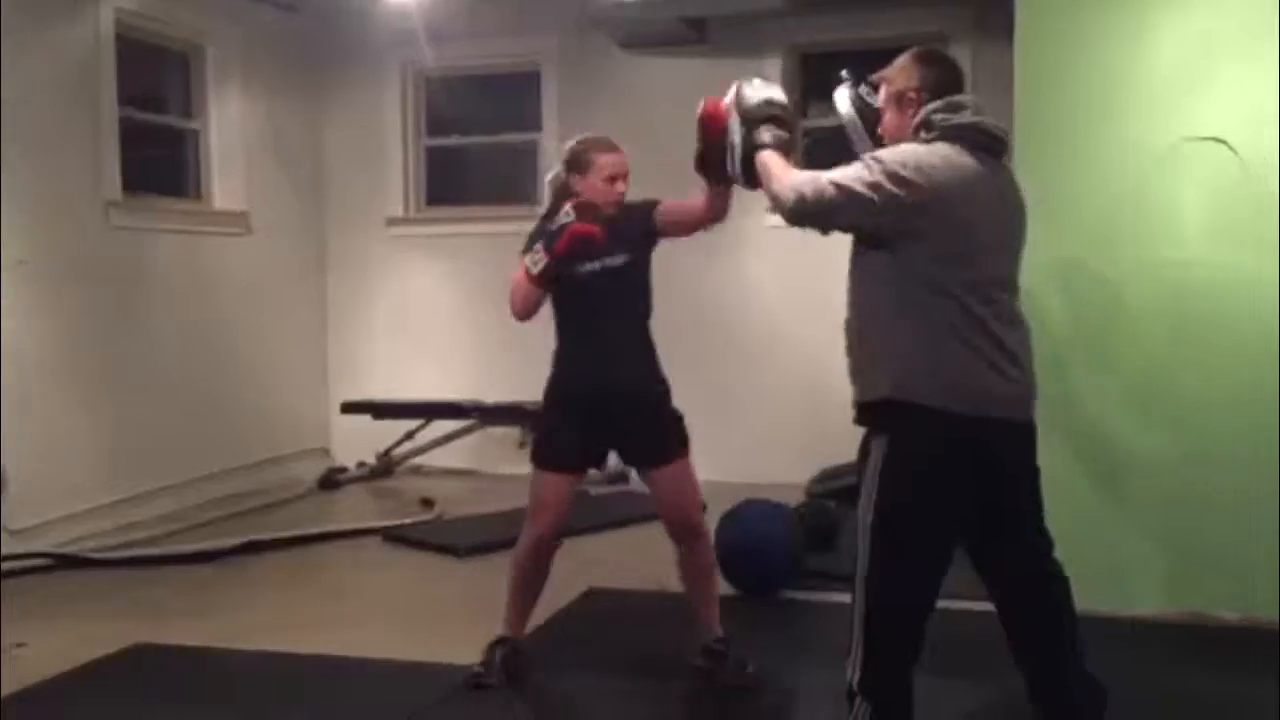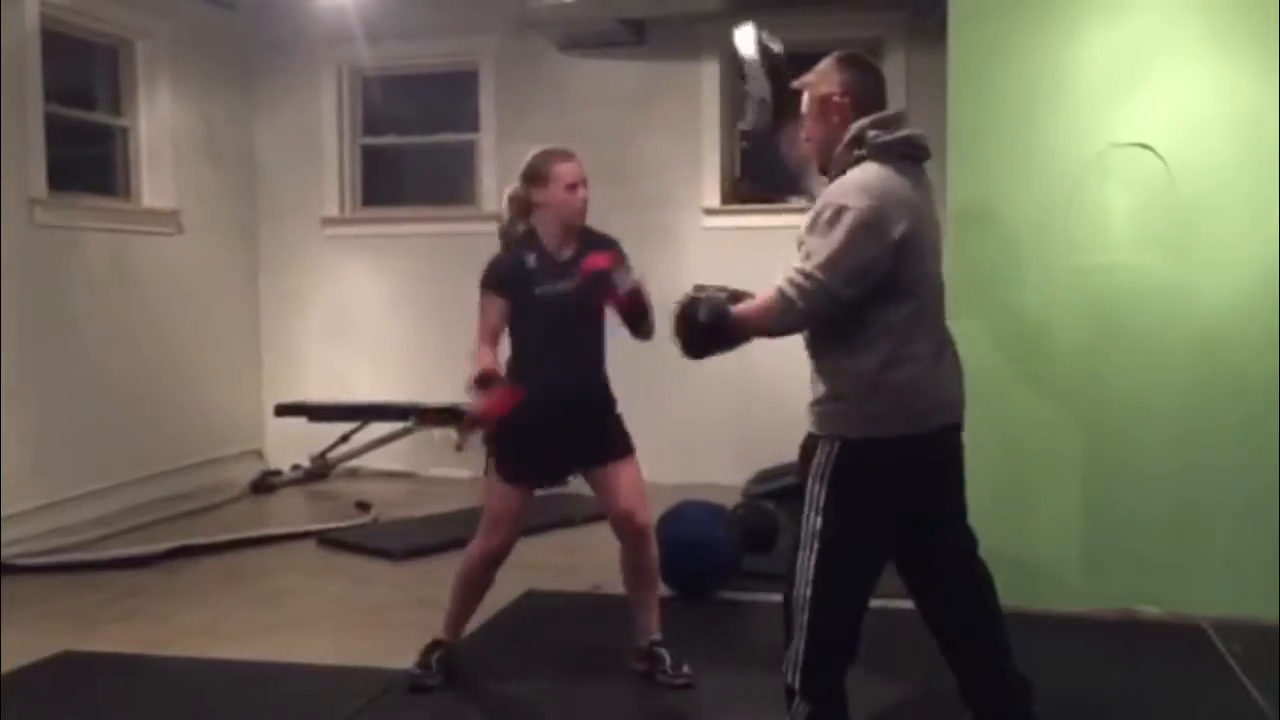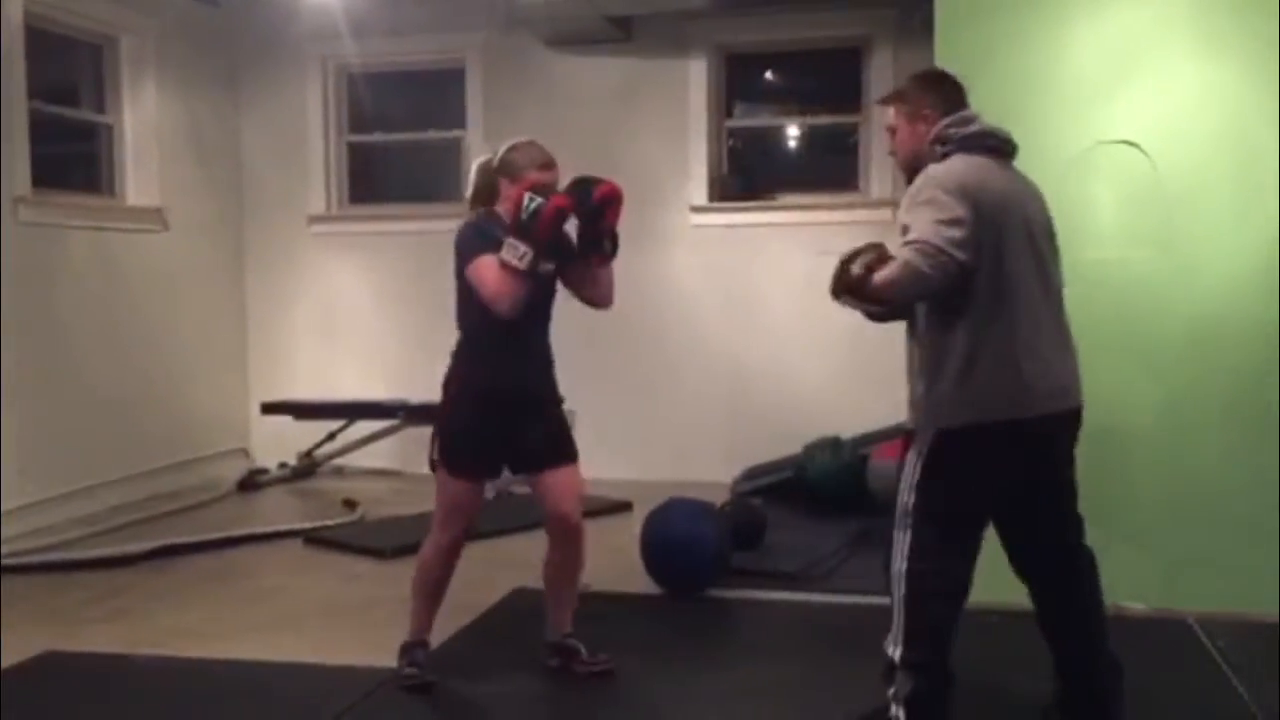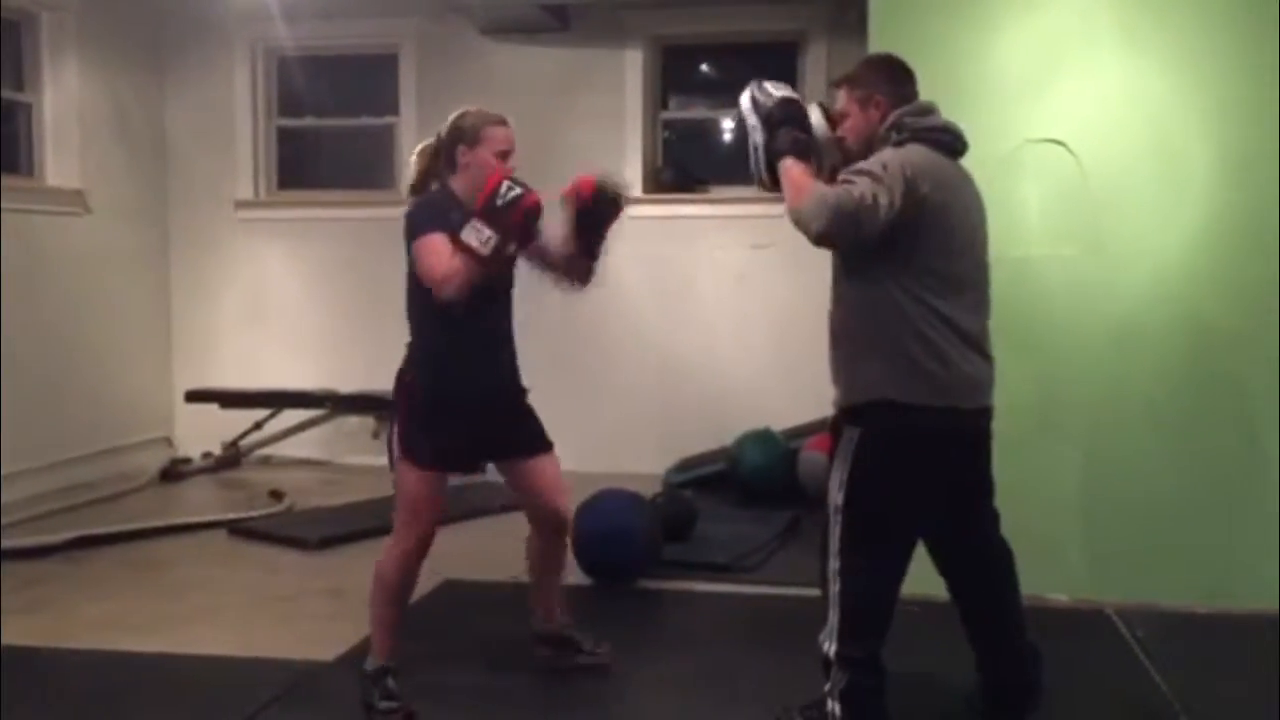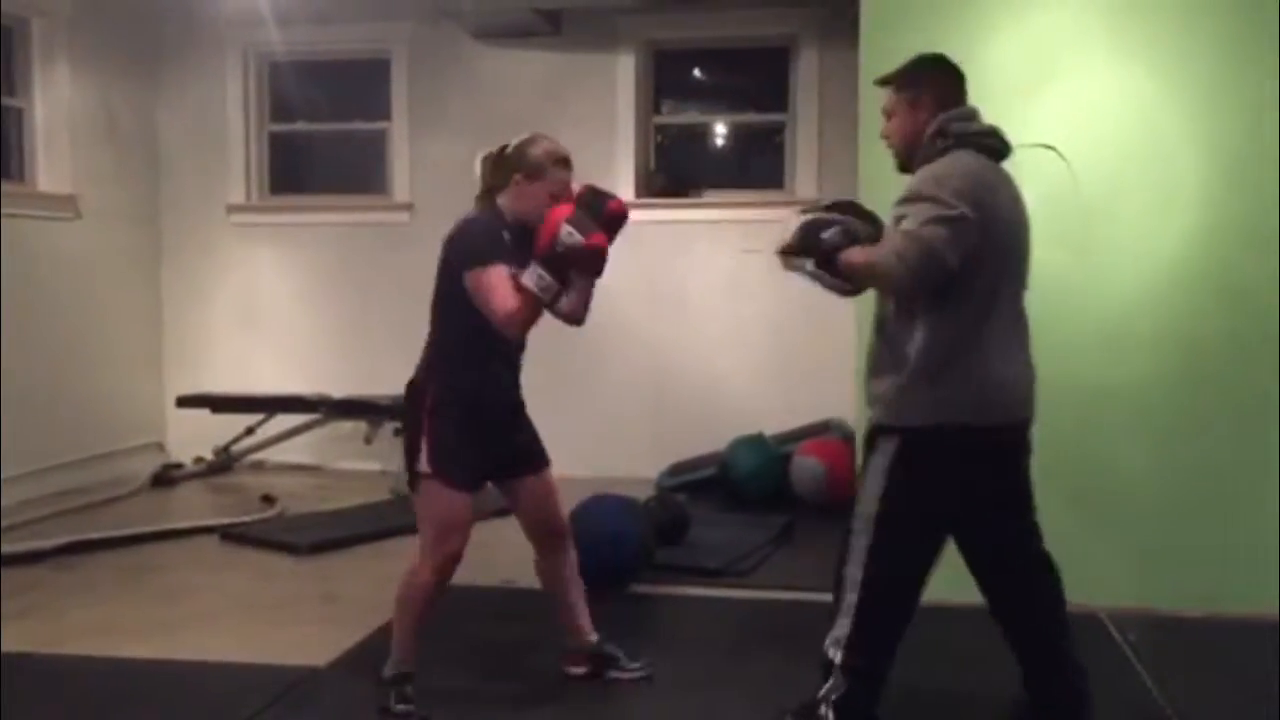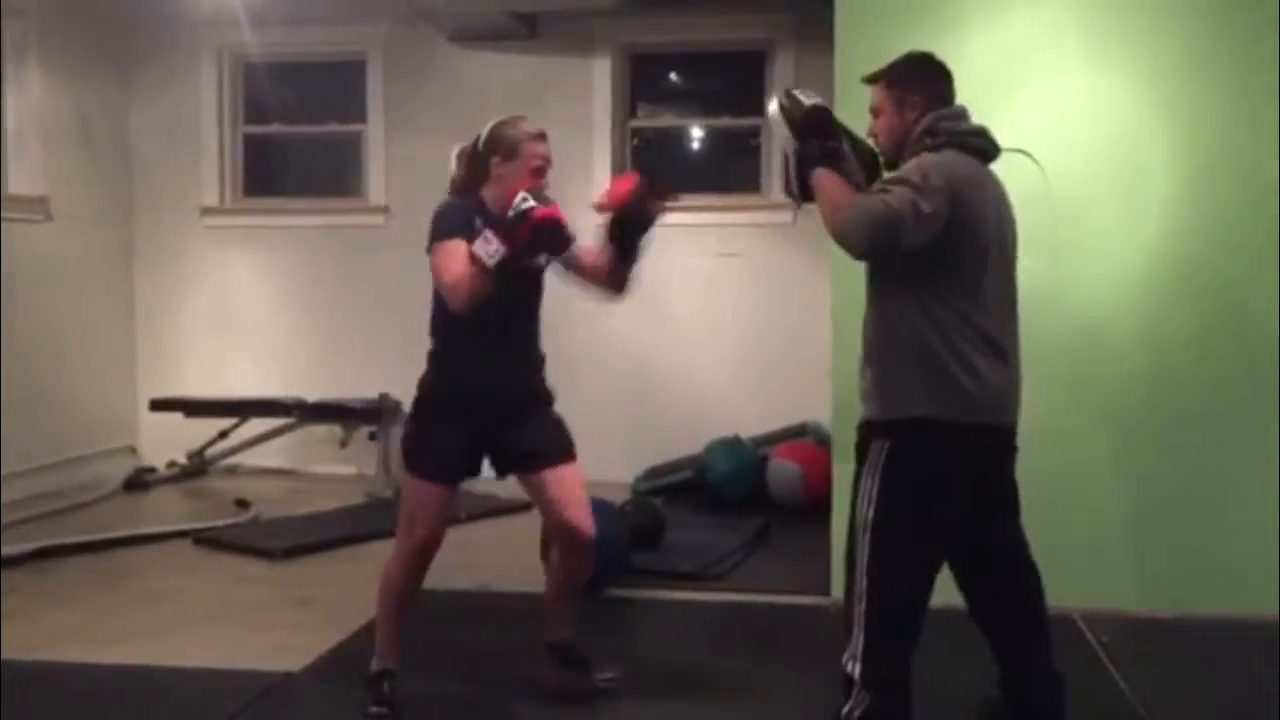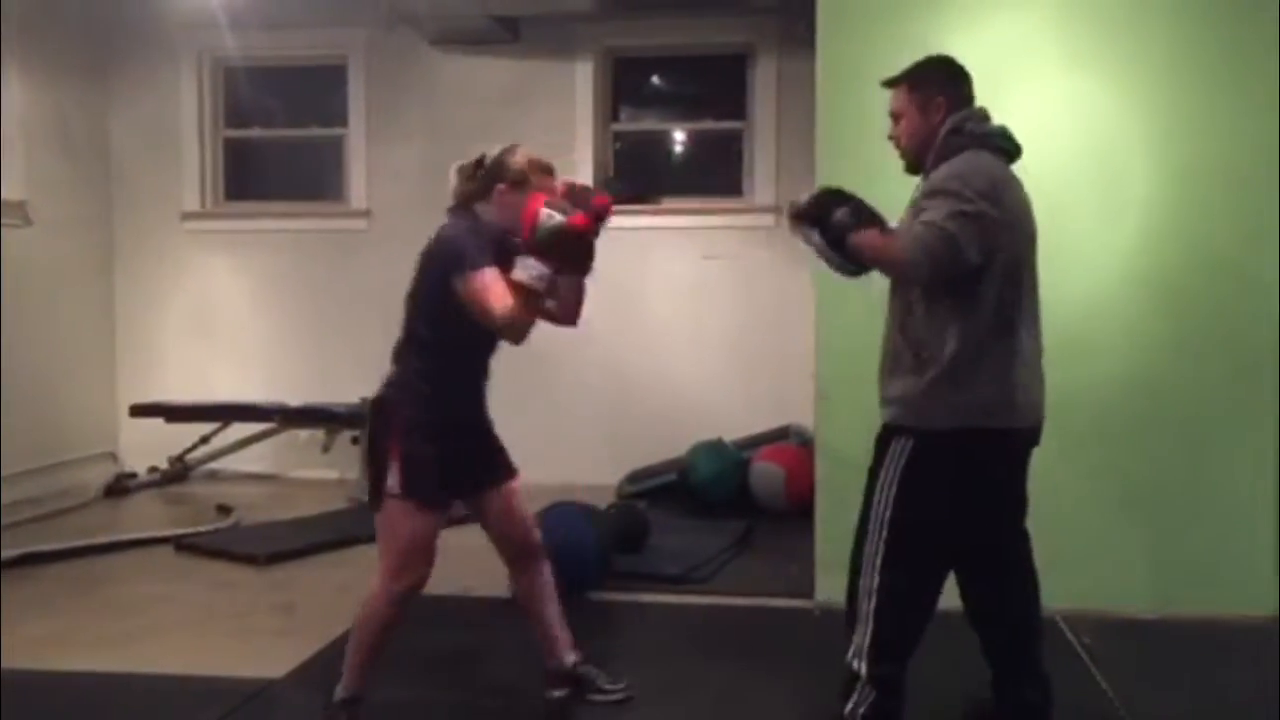
dt=0.7s
person 1, frame 1
left shoulder: (914, 168)
right shoulder: (995, 176)
left elbow: (803, 197)
left wrist: (764, 143)
right wrist: (872, 154)
left hip: (925, 416)
right hip: (1005, 413)
left knee: (891, 588)
right knee: (1028, 573)
person 1, frame 2
left shoulder: (858, 195)
right shoulder: (905, 177)
left elbow: (800, 304)
left wrist: (724, 319)
left hip: (867, 430)
right hip: (932, 419)
left knee: (826, 592)
right knee: (951, 573)
person 1, frame 3
left shoulder: (944, 181)
right shoulder: (1017, 183)
left elbow: (924, 271)
left wrist: (868, 282)
right wrist: (894, 286)
left hip: (970, 413)
right hip: (1048, 404)
left knee: (928, 566)
right knee: (1057, 556)
person 1, frame 4
left shoulder: (897, 166)
right shoulder: (949, 172)
left elbow: (824, 217)
right elbow: (866, 223)
left wrist: (788, 154)
right wrist: (814, 160)
left hip: (895, 404)
right hip: (961, 399)
left knee: (860, 556)
right knee: (975, 548)
person 1, frame 5
left shoulder: (948, 178)
right shoulder: (990, 178)
left elbow: (906, 265)
left wrist: (843, 256)
right wrist: (867, 248)
left hip: (931, 418)
right hip: (996, 412)
left knee: (875, 572)
right knee: (1015, 561)
person 1, frame 6
left shoulder: (935, 173)
right shoulder: (974, 176)
left elbow: (863, 231)
right elbow: (896, 233)
left wrist: (820, 168)
right wrist: (856, 177)
left hip: (922, 416)
right hip: (982, 413)
left knee: (884, 578)
right knee: (998, 565)
person 1, frame 7
left shoulder: (965, 176)
right shoulder: (988, 174)
left elbow: (924, 258)
left wrist: (850, 234)
right wrist: (865, 231)
left hip: (944, 421)
right hip: (1000, 416)
left knee: (889, 585)
right knee: (997, 566)
person 2, frame 1
left shoulder: (637, 221)
right shoulder: (550, 232)
left elbow: (712, 210)
right elbow: (521, 306)
left wrist: (715, 161)
right wrist: (552, 246)
left hip: (644, 397)
right hip: (576, 400)
left knee: (689, 525)
right knee: (543, 530)
left ankle: (714, 643)
right ankle: (508, 642)
person 2, frame 2
left shoulder: (602, 249)
right shoulder: (511, 262)
left elbow: (643, 329)
right elbow: (486, 339)
left wrist: (629, 294)
right wrist: (490, 381)
left hip: (591, 410)
right hip: (528, 414)
left knee: (637, 523)
right knee: (493, 543)
left ankle: (650, 645)
right ankle: (444, 644)
person 2, frame 3
left shoulder: (548, 235)
right shoulder: (476, 235)
left elbow: (600, 296)
right elbow: (504, 300)
left wrist: (598, 233)
right wrist: (525, 235)
left hip: (536, 397)
right hip: (476, 399)
left knee: (568, 522)
right knee: (448, 533)
left ankle: (560, 638)
right ankle: (416, 644)
person 2, frame 4
left shoulder: (504, 215)
right shoulder: (429, 212)
left elbow: (575, 272)
right elbow: (447, 286)
left wrist: (588, 228)
right wrist: (491, 226)
left hip: (498, 390)
right hip: (433, 392)
left knee: (554, 513)
right knee: (413, 537)
left ankle: (553, 630)
right ankle: (379, 668)
person 2, frame 5
left shoulder: (529, 236)
right shoulder: (476, 235)
left elbow: (574, 314)
right elbow: (509, 322)
right wrist: (551, 263)
left hip: (500, 405)
right hip: (448, 407)
left knee: (553, 529)
right knee: (442, 550)
left ankle: (587, 649)
person 2, frame 6
left shoulder: (536, 224)
right shoulder: (455, 217)
left elbow: (612, 278)
right elbow: (459, 295)
left wrist: (628, 226)
right wrist: (505, 236)
left hip: (523, 401)
right hip: (451, 402)
left knee: (577, 532)
right knee: (416, 546)
left ankle: (563, 643)
right ankle: (383, 672)
person 2, frame 7
left shoulder: (505, 246)
right shoulder: (459, 243)
left elbow: (566, 314)
right elbow: (509, 324)
left wrist: (575, 255)
right wrist: (542, 257)
left hip: (464, 421)
right hip: (412, 423)
left knee: (526, 547)
right knee: (404, 577)
left ankle: (566, 670)
